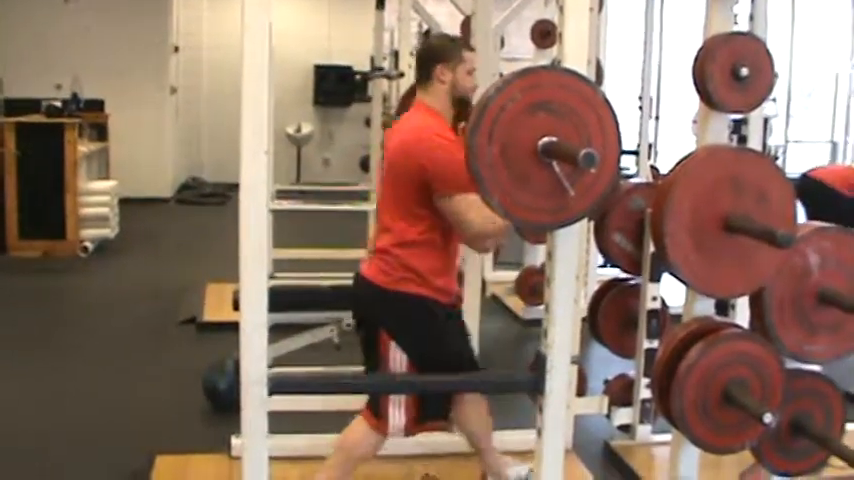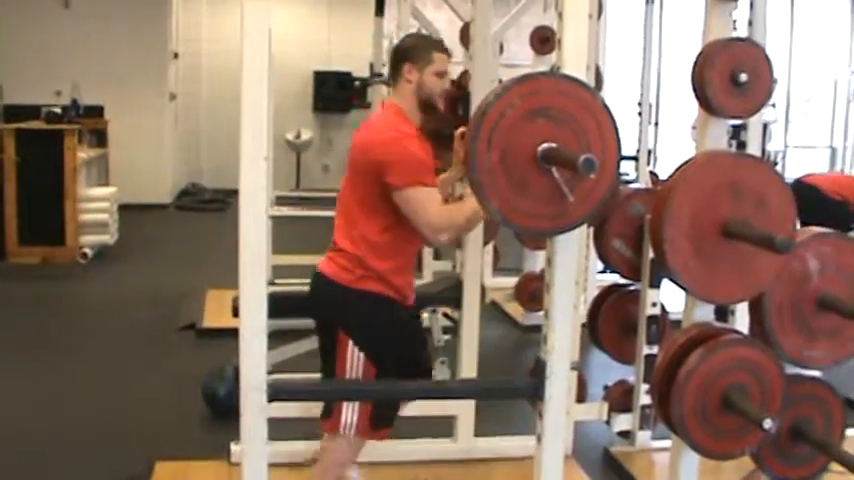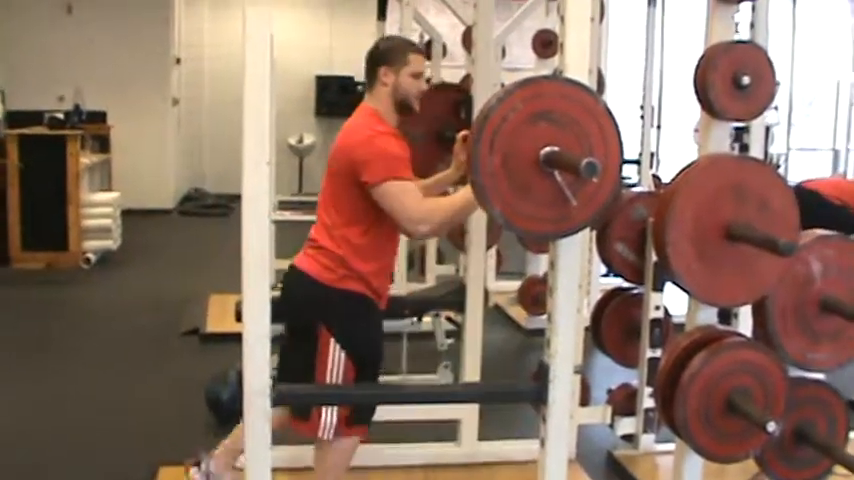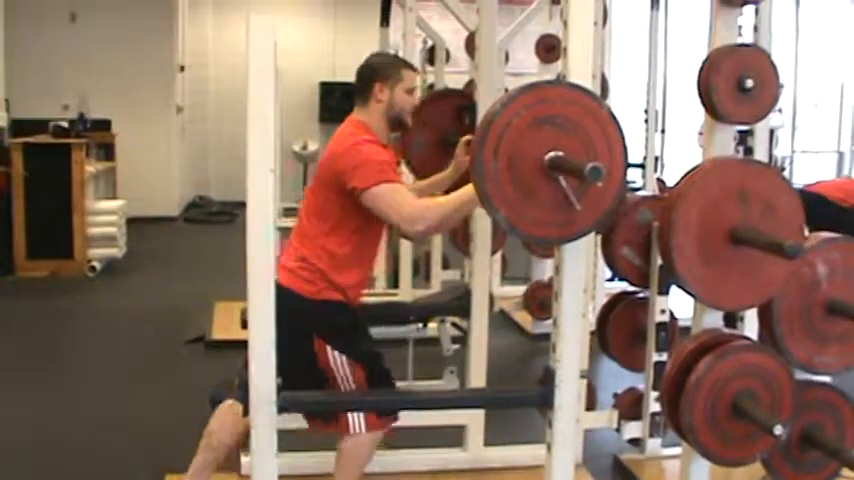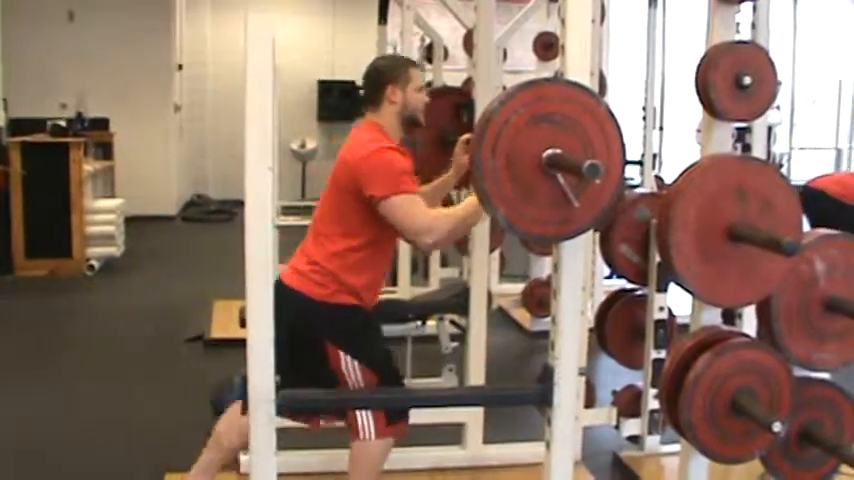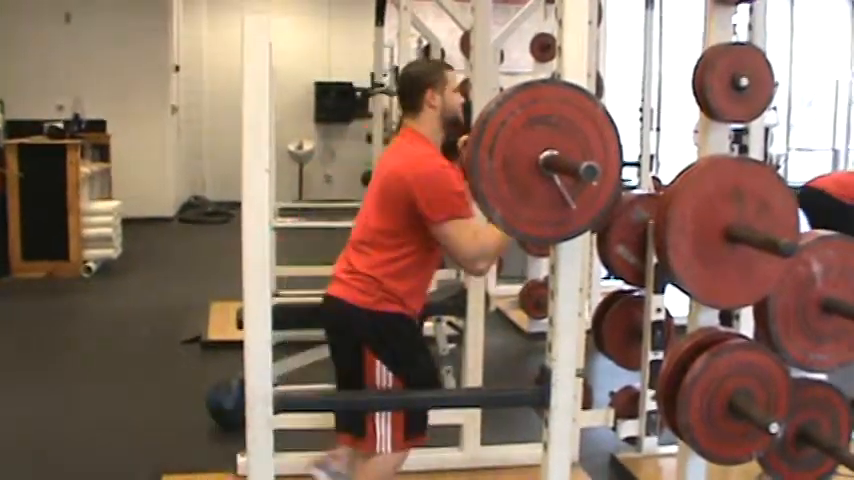
dt=0.2s
person 1, frame 1
left shoulder: (418, 127)
right shoulder: (436, 142)
right elbow: (481, 233)
left hip: (424, 290)
right hip: (400, 295)
left knee: (465, 380)
right knee: (389, 414)
person 1, frame 2
left shoulder: (390, 127)
right shoulder: (399, 140)
left elbow: (420, 199)
right elbow: (439, 228)
left wrist: (458, 171)
left hip: (378, 288)
right hip: (358, 293)
left knee: (408, 374)
right knee: (354, 412)
person 1, frame 3
left shoulder: (372, 130)
right shoulder: (376, 141)
left elbow: (400, 200)
right elbow: (420, 222)
left wrist: (454, 172)
left hip: (323, 283)
right hip: (335, 292)
right knee: (345, 415)
person 1, frame 4
left shoulder: (360, 142)
right shoulder: (362, 151)
left elbow: (401, 201)
right elbow: (414, 222)
left wrist: (453, 174)
left hip: (295, 292)
right hip: (316, 302)
left knee: (251, 398)
right knee: (371, 414)
person 1, frame 5
left shoulder: (371, 144)
right shoulder: (381, 157)
left elbow: (410, 208)
right elbow: (427, 232)
left wrist: (454, 176)
left hip: (301, 292)
right hip: (329, 305)
right knee: (382, 417)
person 1, frame 6
left shoulder: (409, 149)
right shoulder: (429, 169)
left elbow: (456, 219)
right elbow: (475, 257)
left hip: (358, 299)
right hip: (372, 311)
left knee: (424, 389)
right knee: (393, 432)
